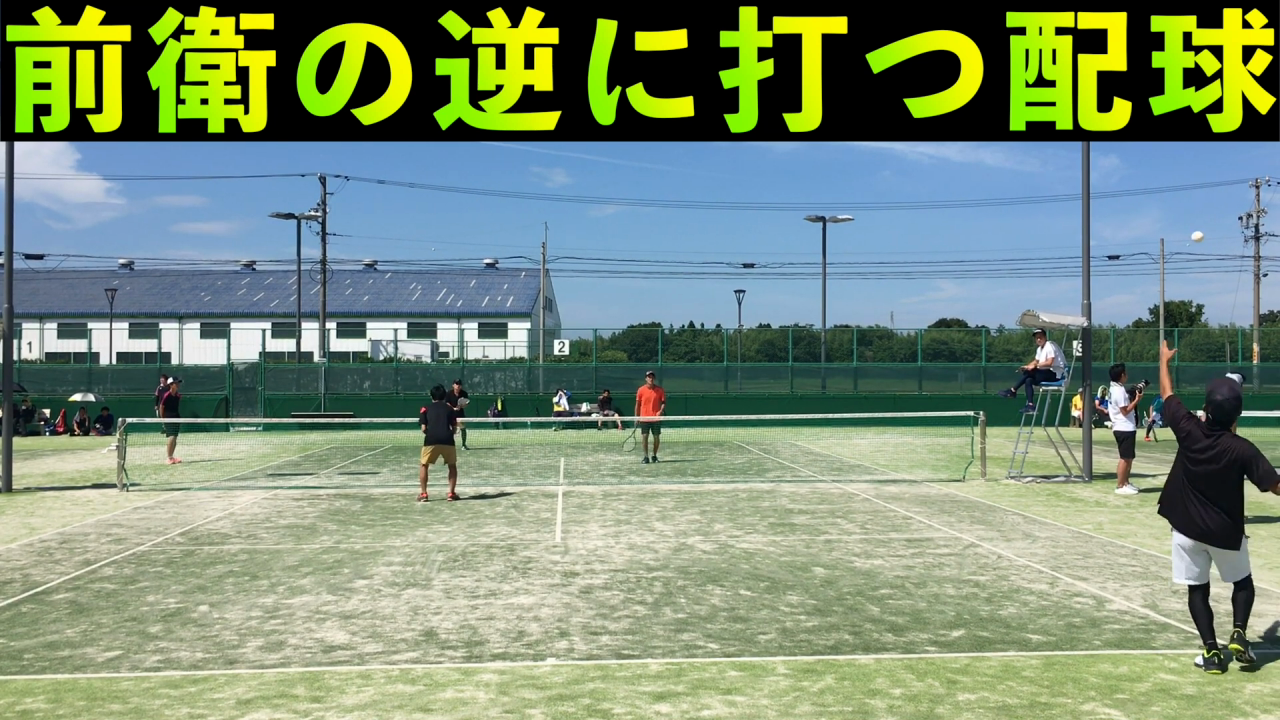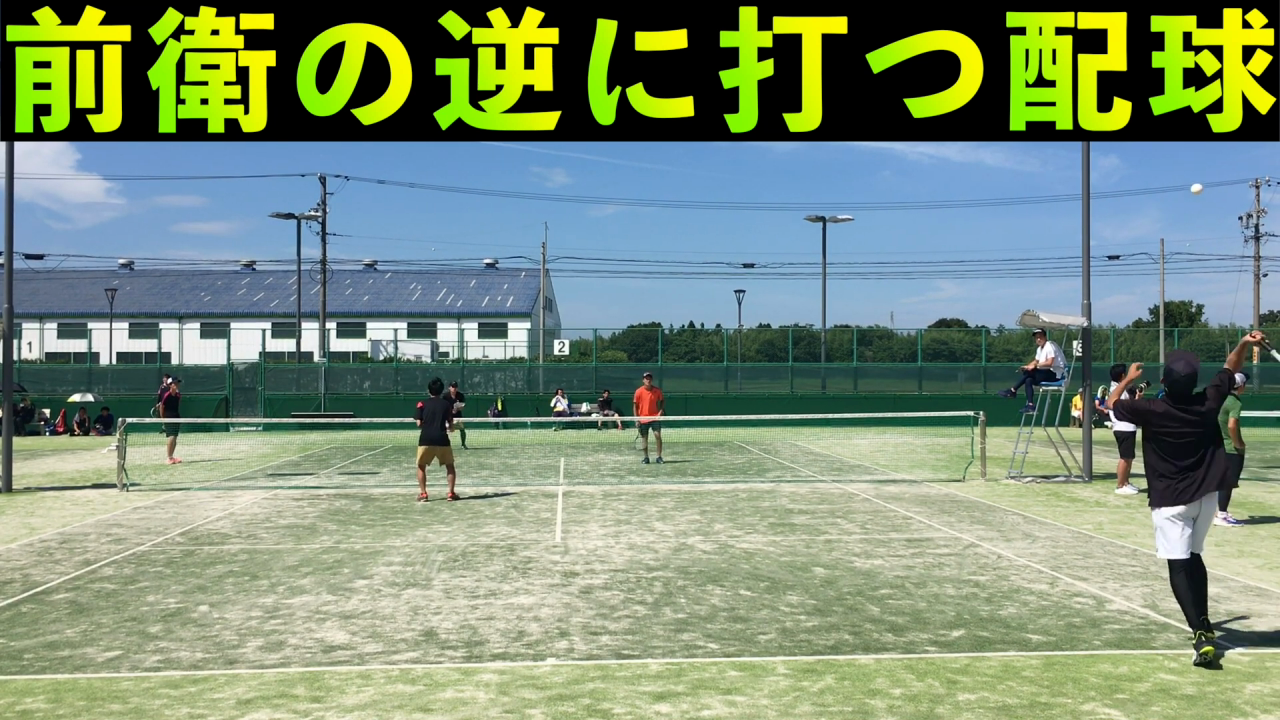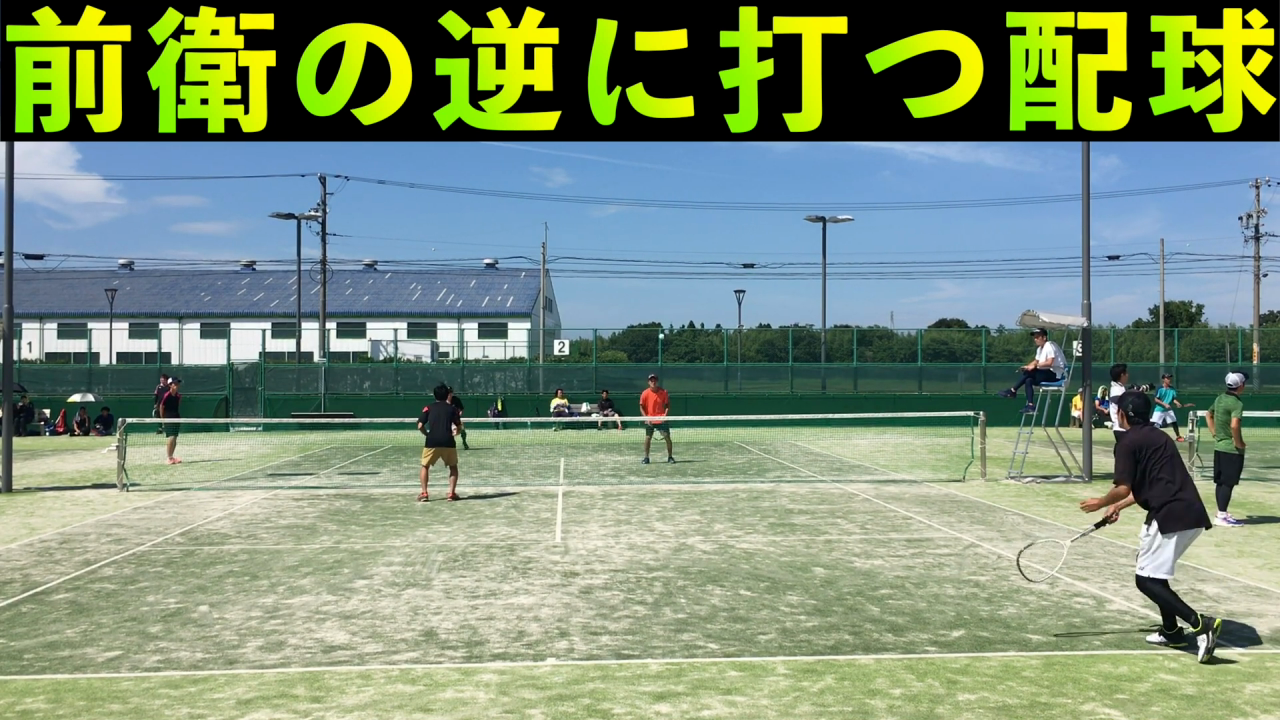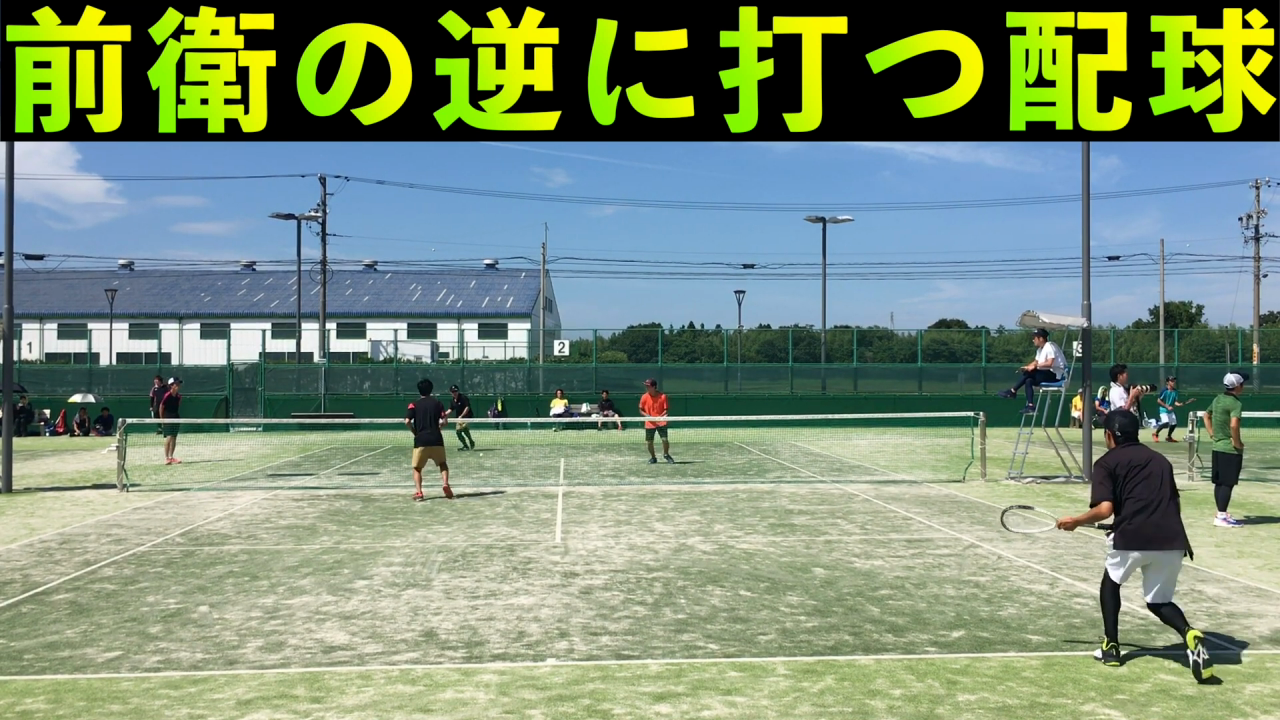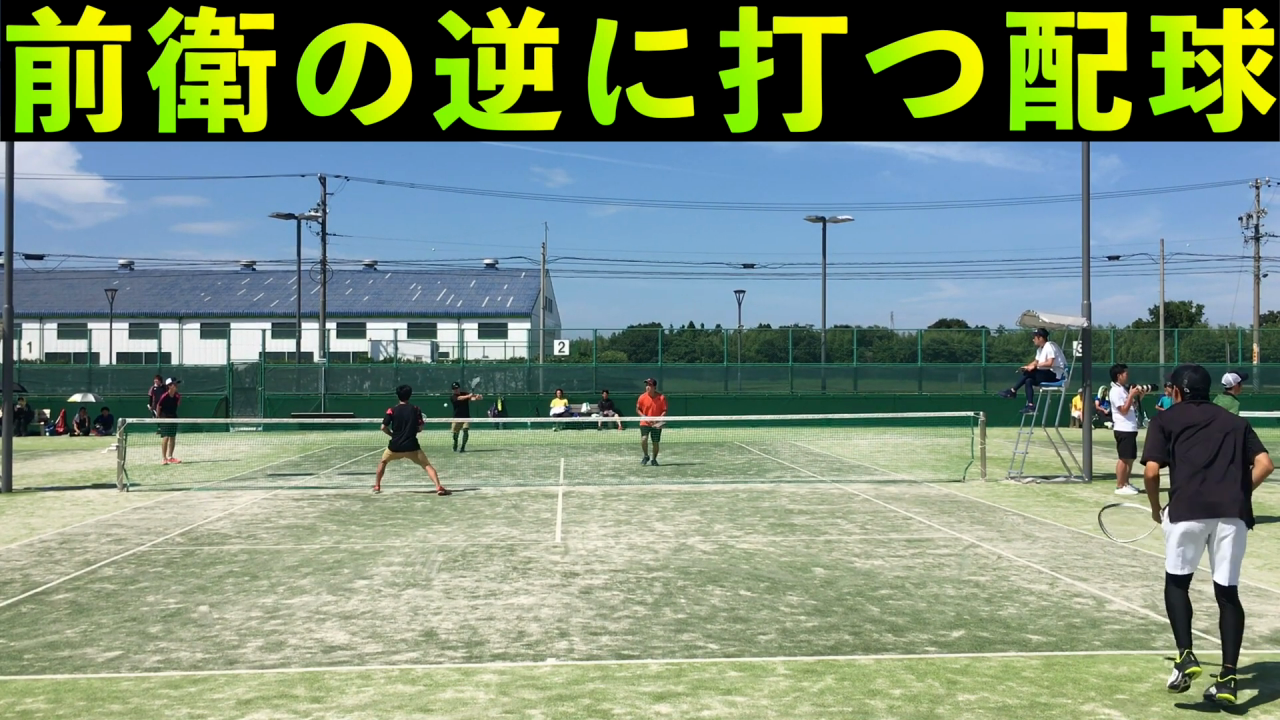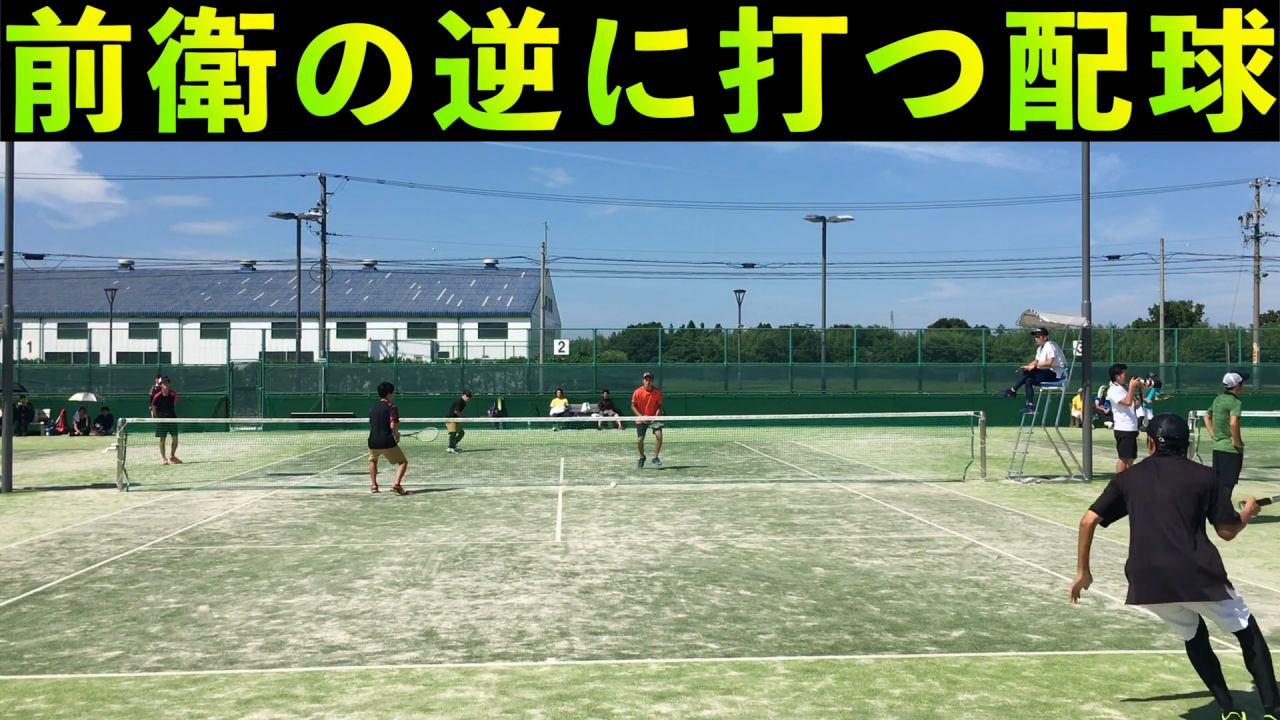
dt=0.5s
person 1, frame 1
left shoulder: (1188, 430)
right shoulder: (1241, 451)
left elbow: (1166, 392)
left wrist: (1164, 359)
left hip: (1186, 527)
right hip: (1224, 532)
left knee: (1197, 588)
right knee: (1243, 583)
left ankle: (1211, 648)
right ankle: (1239, 635)
person 1, frame 2
left shoulder: (1152, 411)
right shoulder: (1207, 404)
left elbow: (1112, 405)
right elbow: (1229, 370)
left wrist: (1128, 379)
right wrist: (1243, 345)
left hip: (1170, 500)
right hip: (1205, 495)
left knee: (1179, 568)
right knee: (1194, 557)
left ankle: (1201, 634)
right ankle: (1203, 627)
person 1, frame 3
left shoulder: (1127, 442)
right shoulder: (1160, 437)
left elbow: (1123, 488)
left wrist: (1099, 503)
right wrist: (1122, 504)
left hip: (1169, 517)
right hip: (1193, 514)
left knee: (1145, 581)
right knee: (1150, 568)
left ankle: (1201, 623)
right ankle: (1172, 630)
person 1, frame 4
left shoulder: (1106, 463)
right shoulder: (1161, 460)
left elbow: (1105, 510)
right elbow: (1173, 505)
left wrist: (1074, 521)
left hip: (1132, 537)
right hip: (1171, 540)
left knee: (1111, 583)
right knee: (1159, 602)
left ankle: (1111, 647)
right ankle: (1190, 636)
person 1, frame 5
left shoulder: (1165, 420)
right shoulder: (1236, 422)
left elbow: (1151, 471)
right elbow: (1264, 464)
left wrist: (1155, 506)
left hip: (1187, 511)
right hip: (1232, 513)
left knee: (1176, 584)
right knee: (1226, 595)
left ankle: (1185, 658)
right ankle: (1228, 678)
person 1, frame 6
left shoulder: (1129, 477)
right shoulder: (1205, 476)
left elbow: (1088, 521)
right elbow: (1229, 531)
left wrist: (1082, 570)
right wrist: (1248, 513)
left hip: (1149, 583)
right hip: (1198, 578)
left knee: (1195, 639)
right knee: (1247, 632)
